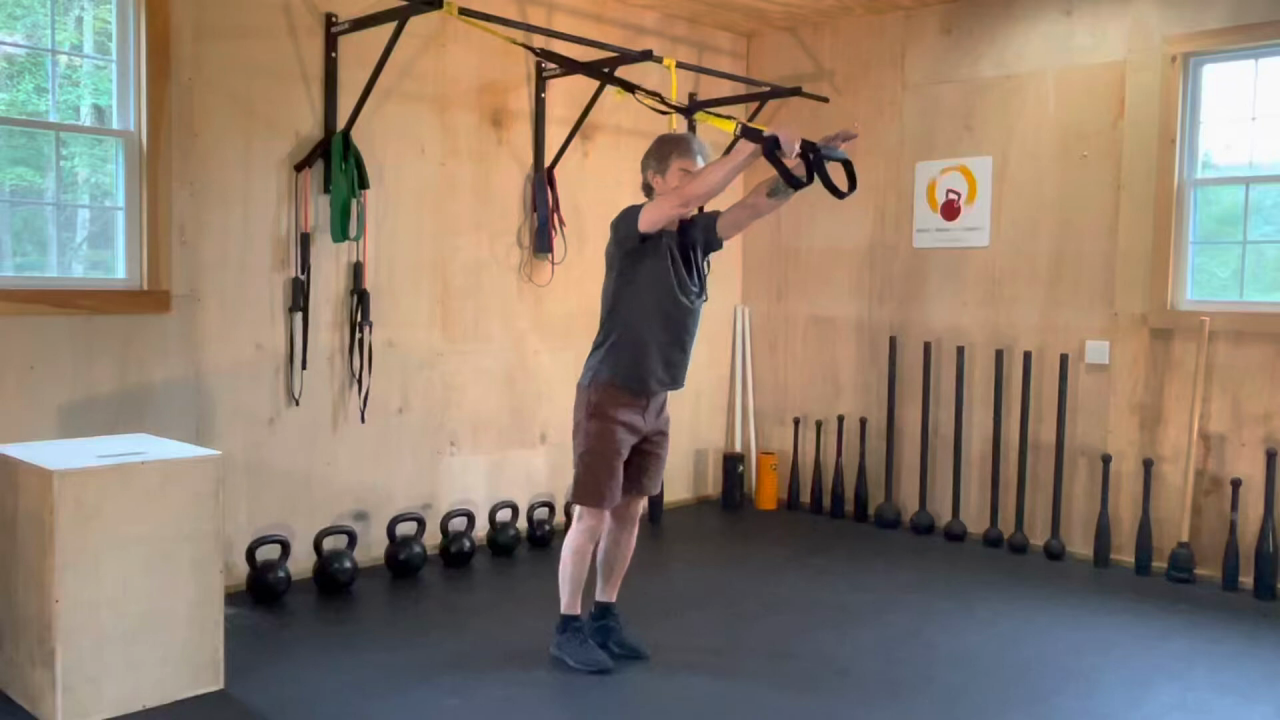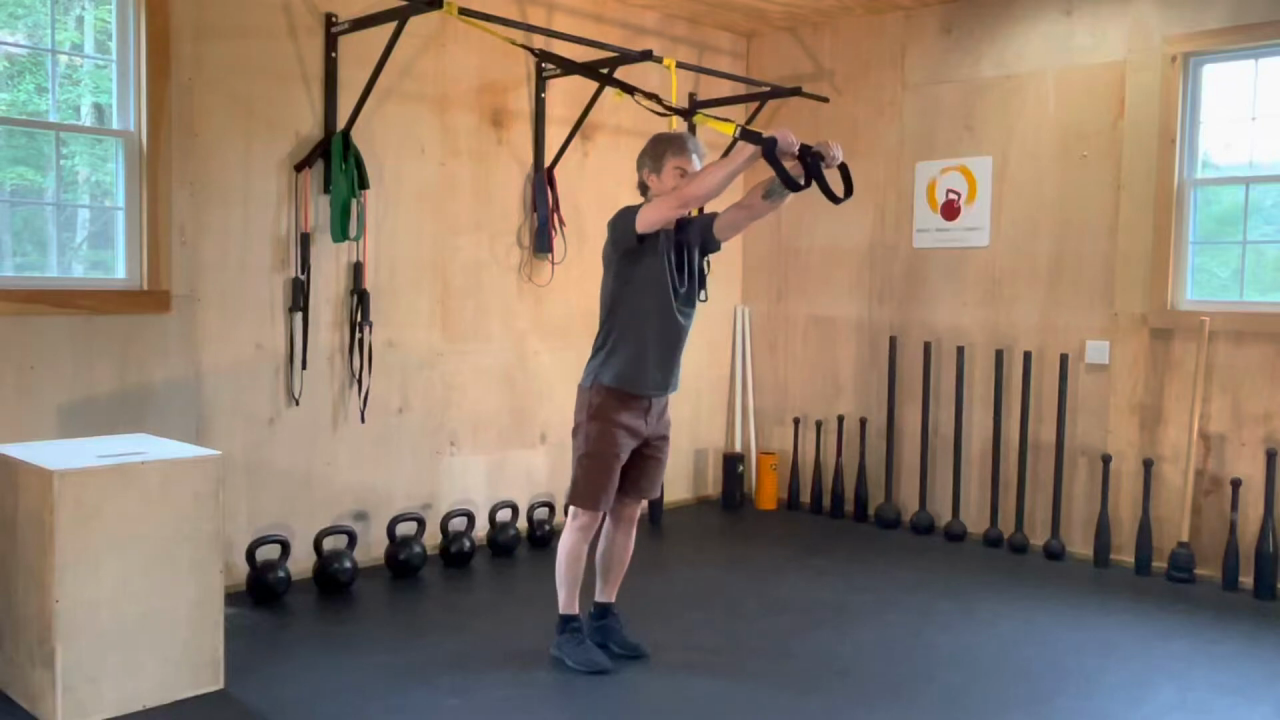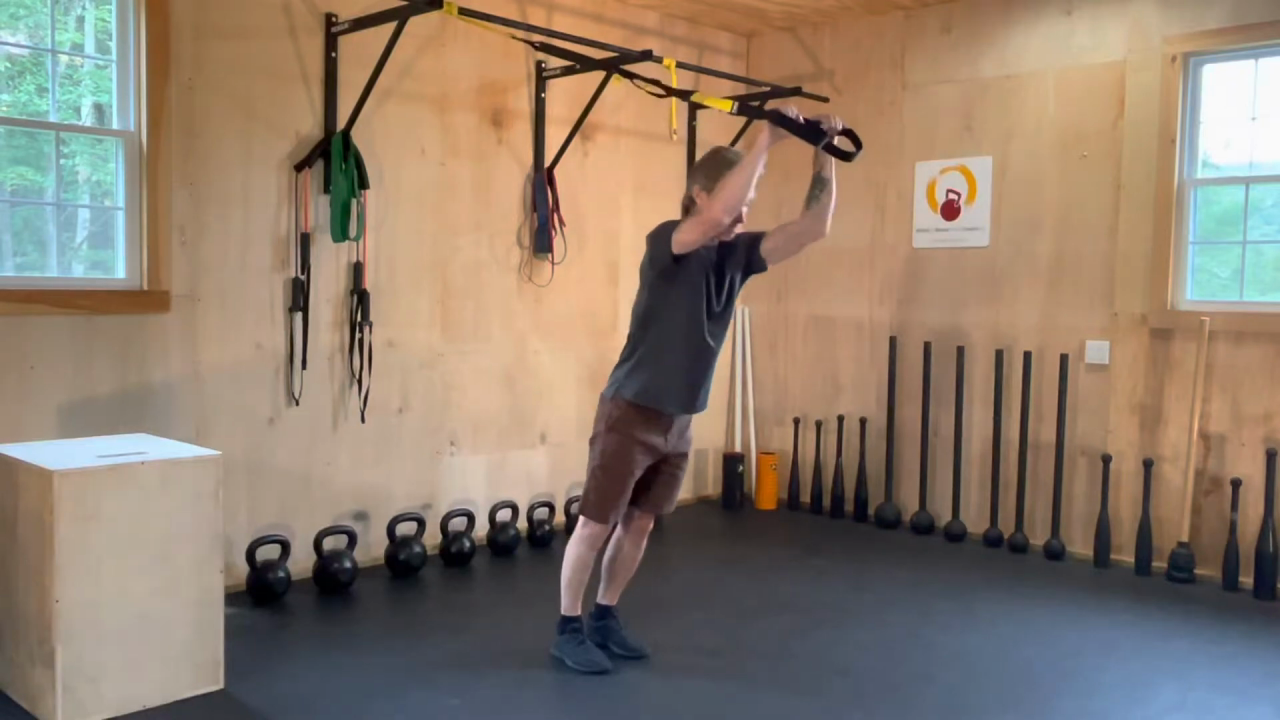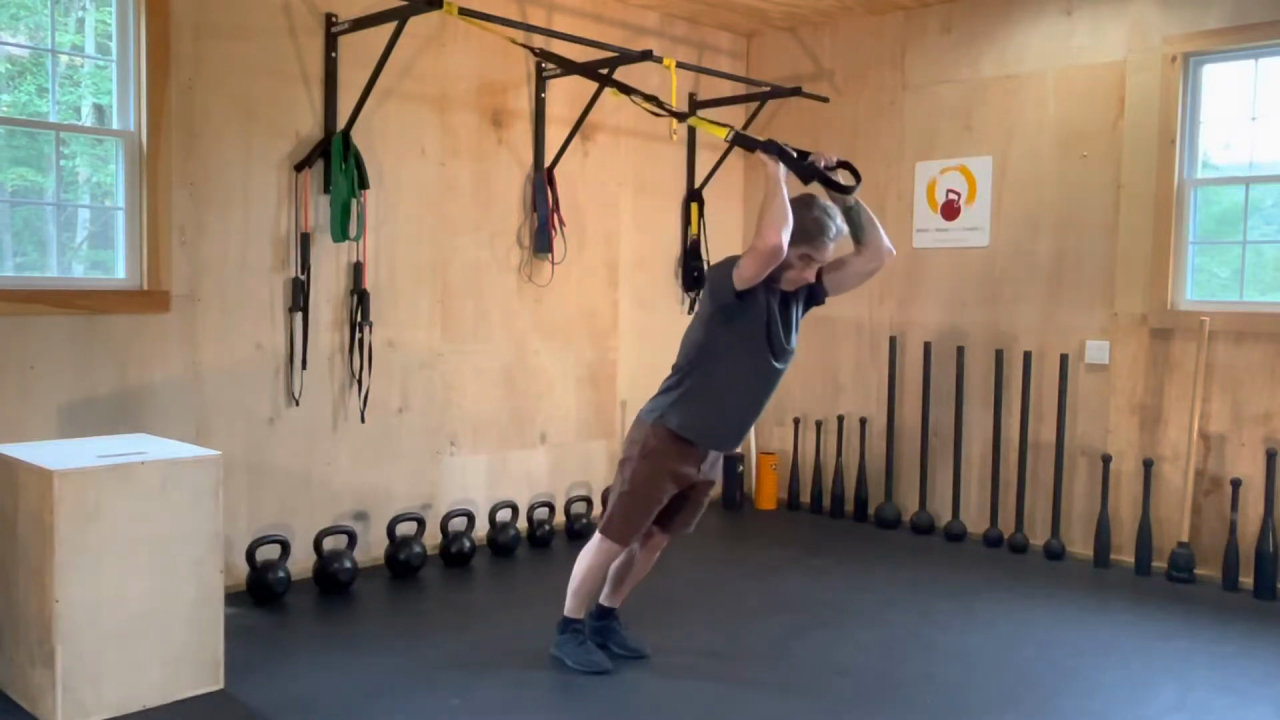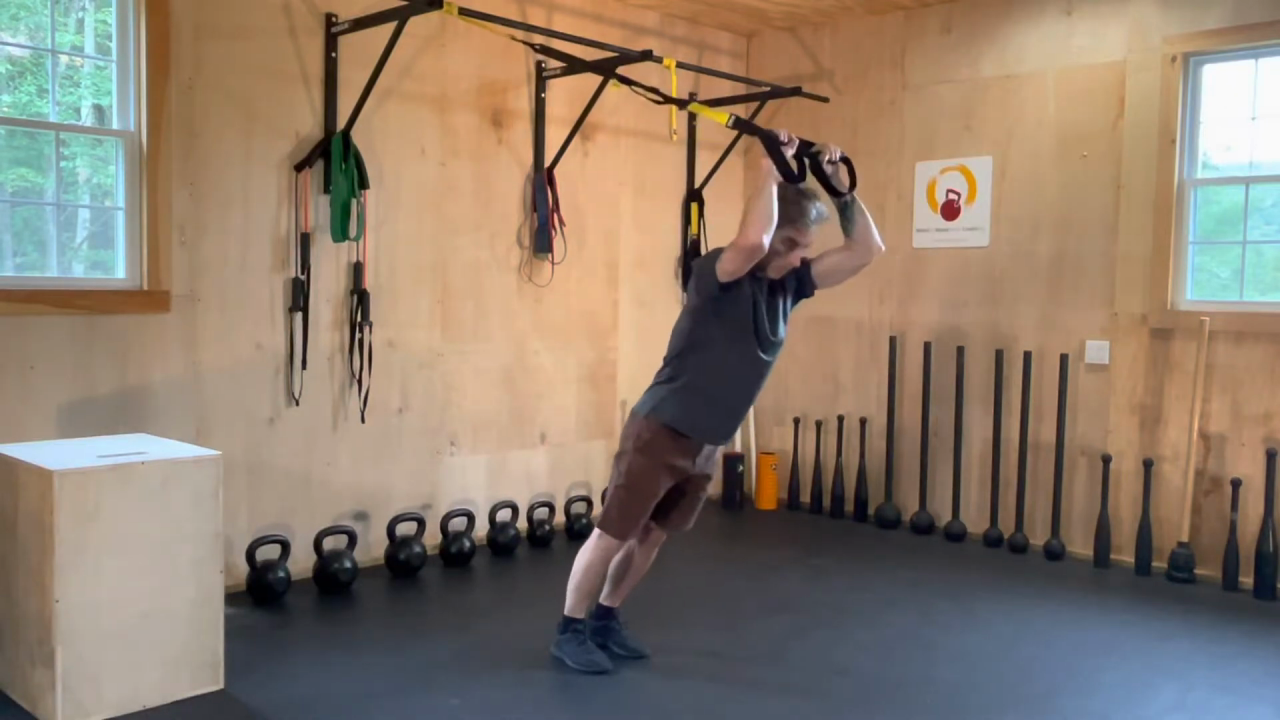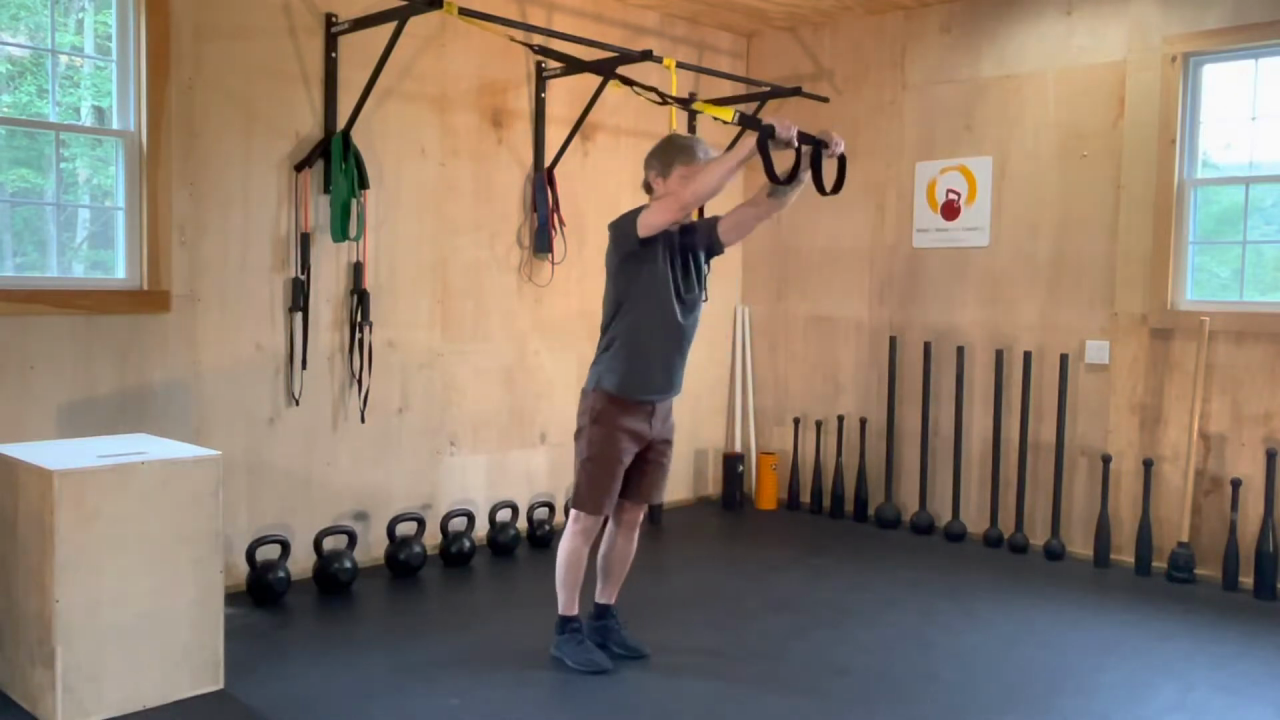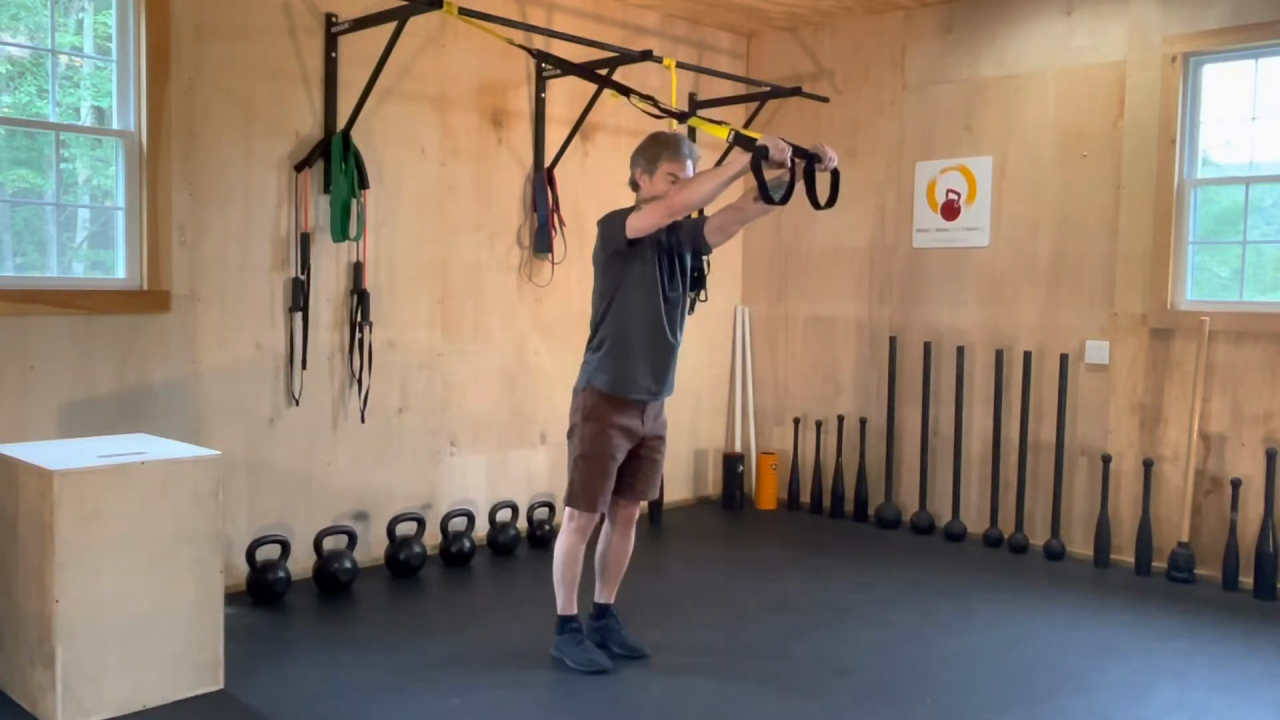
dt=0.7s
person 1, frame 1
left shoulder: (697, 234)
right shoulder: (630, 227)
left elbow: (759, 203)
right elbow: (685, 197)
right wrist: (752, 148)
left hip: (654, 401)
right hip: (607, 397)
left knee: (628, 513)
right knee: (591, 516)
left ankle: (604, 618)
right ankle: (568, 628)
person 1, frame 2
left shoulder: (691, 234)
right shoulder: (627, 227)
left elbow: (753, 206)
right elbow: (687, 196)
left wrist: (802, 166)
right wrist: (753, 149)
left hip: (655, 403)
right hip: (609, 398)
left knee: (627, 513)
right knee: (585, 516)
left ankle: (603, 618)
right ankle: (567, 629)
person 1, frame 3
left shoulder: (739, 253)
right shoulder: (667, 243)
left elbow: (812, 226)
right elbow: (714, 216)
left wrist: (823, 155)
right wrist: (764, 142)
left hip: (678, 420)
right hip: (630, 413)
left knee: (639, 524)
right knee: (596, 526)
left ankle: (604, 619)
right ankle: (568, 630)
person 1, frame 4
left shoulder: (801, 291)
right shoulder: (730, 281)
left elbow: (877, 252)
right elbow: (771, 244)
left wrist: (839, 190)
right wrist: (774, 173)
left hip: (710, 451)
right hip: (664, 438)
left knee: (653, 540)
right knee: (613, 539)
left ankle: (604, 620)
right ankle: (569, 631)
person 1, frame 5
left shoulder: (788, 282)
right shoulder: (716, 272)
left elbow: (866, 249)
right elbow: (752, 242)
left wrist: (837, 182)
right wrist: (773, 166)
left hip: (705, 444)
right hip: (659, 432)
left knee: (650, 537)
right knee: (612, 536)
left ankle: (605, 620)
right ankle: (570, 630)
person 1, frame 6
left shoulder: (696, 239)
right shoulder: (628, 232)
left elbow: (762, 207)
right elbow: (684, 201)
left wrist: (807, 161)
right wrist: (753, 143)
left hip: (659, 408)
right hip: (612, 404)
left knee: (629, 517)
right knee: (586, 520)
left ankle: (603, 620)
right ankle: (566, 630)
person 1, frame 7
left shoulder: (683, 237)
right shoulder: (615, 229)
left elbow: (746, 210)
right elbow: (674, 206)
left wrist: (794, 172)
right wrist: (748, 158)
left hip: (651, 405)
right hip: (604, 402)
left knee: (625, 516)
right knee: (581, 518)
left ankle: (603, 619)
right ankle: (567, 629)
